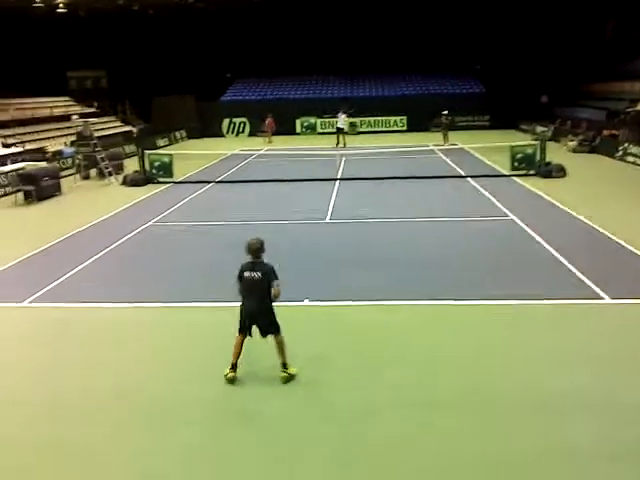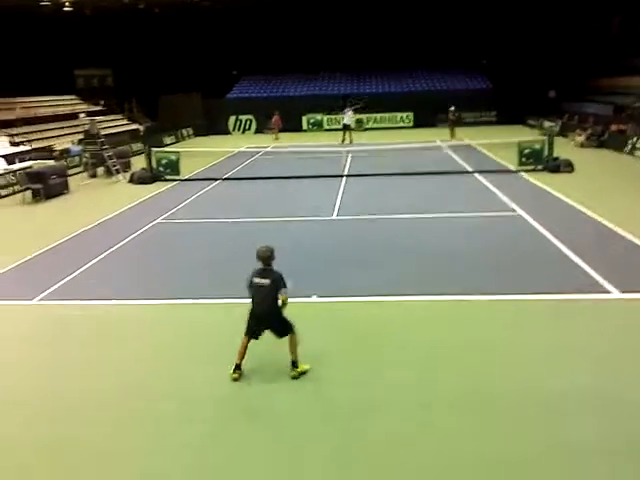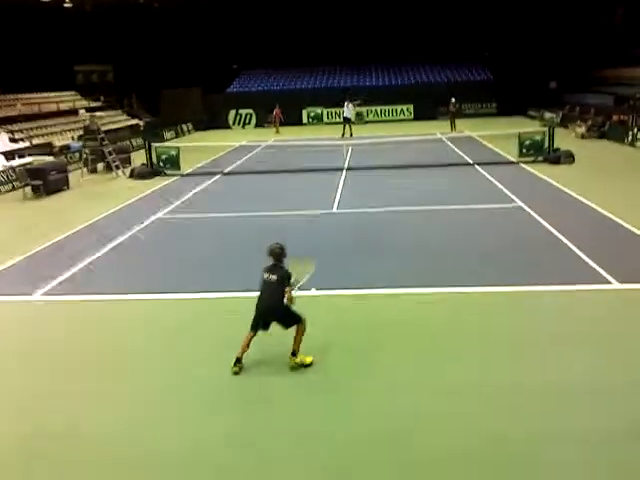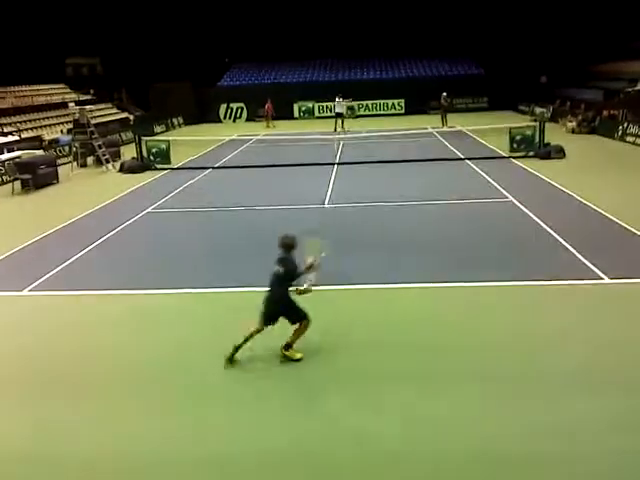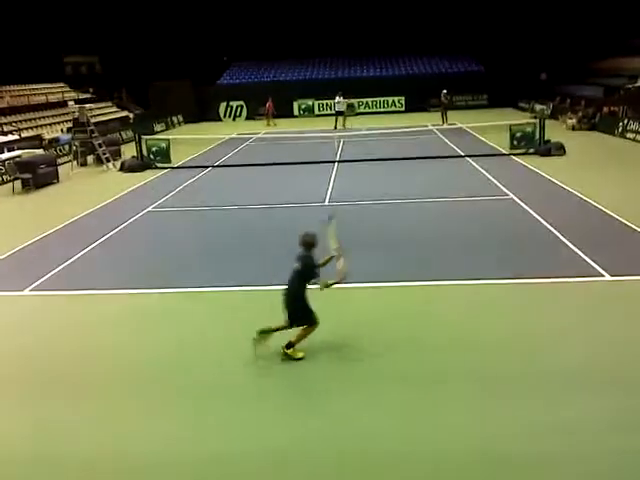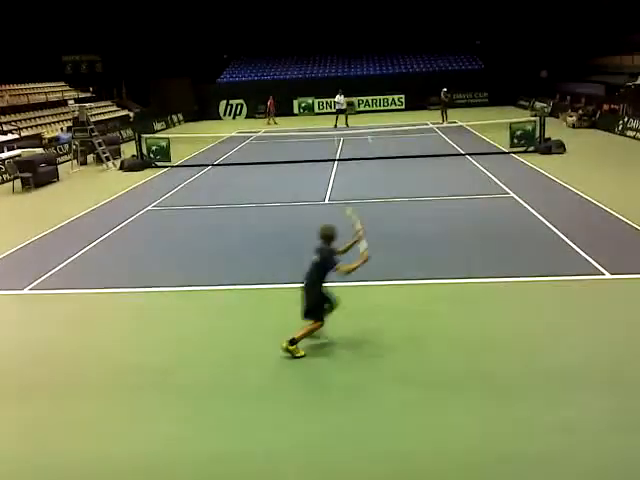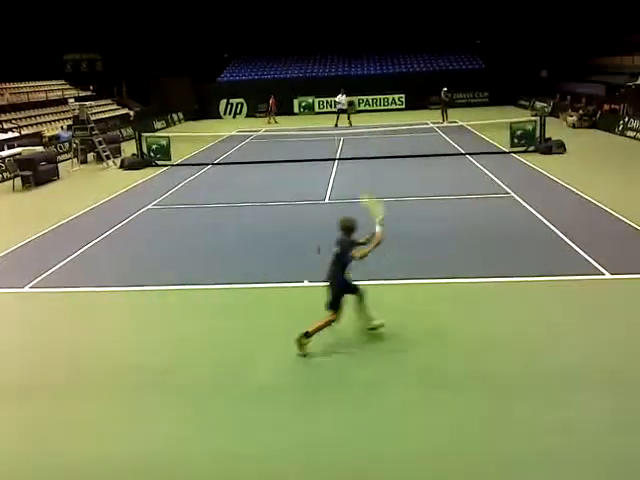
dt=0.1s
person 1, frame 1
left shoulder: (243, 268)
right shoulder: (268, 269)
left elbow: (240, 290)
right elbow: (276, 293)
right wrist: (270, 299)
left hip: (247, 308)
right hip: (264, 308)
left knee: (241, 336)
right knee: (277, 335)
left ankle: (232, 369)
right ankle: (285, 369)
person 1, frame 2
left shoulder: (254, 274)
right shoulder: (277, 276)
right elbow: (283, 301)
right wrist: (280, 305)
left hip: (255, 313)
right hip: (272, 314)
left knee: (247, 338)
right knee: (292, 332)
left ankle: (237, 369)
right ankle: (295, 368)
person 1, frame 3
left shoulder: (266, 270)
right shoulder: (285, 273)
right elbow: (288, 298)
right wrist: (290, 301)
left hip: (262, 306)
right hip: (277, 307)
left knee: (252, 333)
right knee: (301, 323)
left ankle: (238, 362)
right ankle: (294, 357)
person 1, frame 4
left shoulder: (280, 260)
right shoulder: (290, 264)
right elbow: (298, 291)
left wrist: (307, 267)
right wrist: (307, 289)
left hip: (270, 299)
right hip: (282, 300)
left knee: (260, 327)
right knee: (305, 321)
left ankle: (235, 350)
right ankle: (287, 349)
person 1, frame 5
left shoulder: (302, 257)
right shoulder: (307, 262)
left elbow: (317, 266)
right elbow: (321, 285)
left wrist: (332, 256)
right wrist: (339, 280)
left hip: (291, 295)
right hip: (297, 298)
left knee: (292, 323)
right knee: (312, 324)
left ankle: (266, 332)
right ankle: (288, 348)
person 1, frame 6
left shoulder: (322, 249)
right shoulder: (326, 255)
left elbow: (340, 252)
right elbow: (344, 271)
left wrist: (355, 240)
right wrist: (361, 261)
left hip: (312, 286)
right hip: (312, 290)
left knee: (332, 305)
right knee: (318, 322)
left ankle: (312, 330)
right ankle: (290, 344)
person 1, frame 7
left shoulder: (344, 241)
right shoulder: (346, 245)
left elbow: (363, 242)
right elbow: (358, 256)
left wrist: (375, 233)
right wrist: (375, 244)
left hip: (339, 279)
right hip: (337, 281)
left knee: (359, 293)
right knee: (334, 315)
left ankle: (368, 322)
right ankle: (304, 337)
